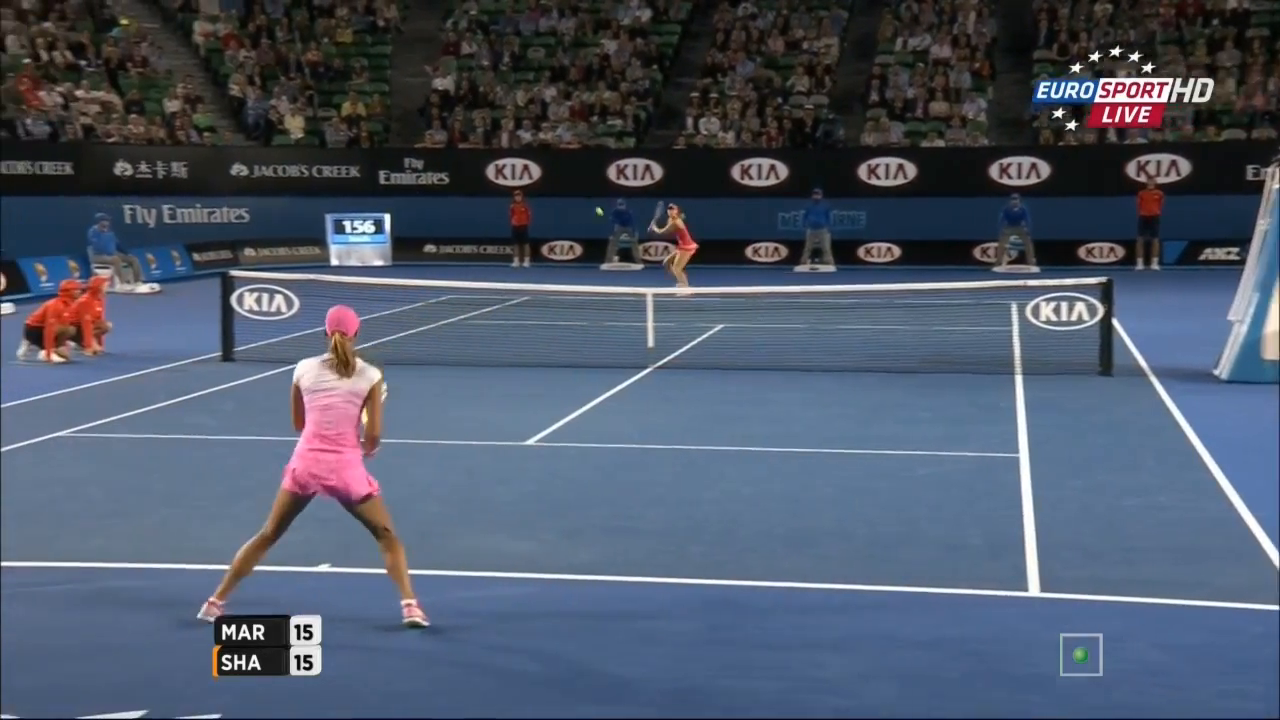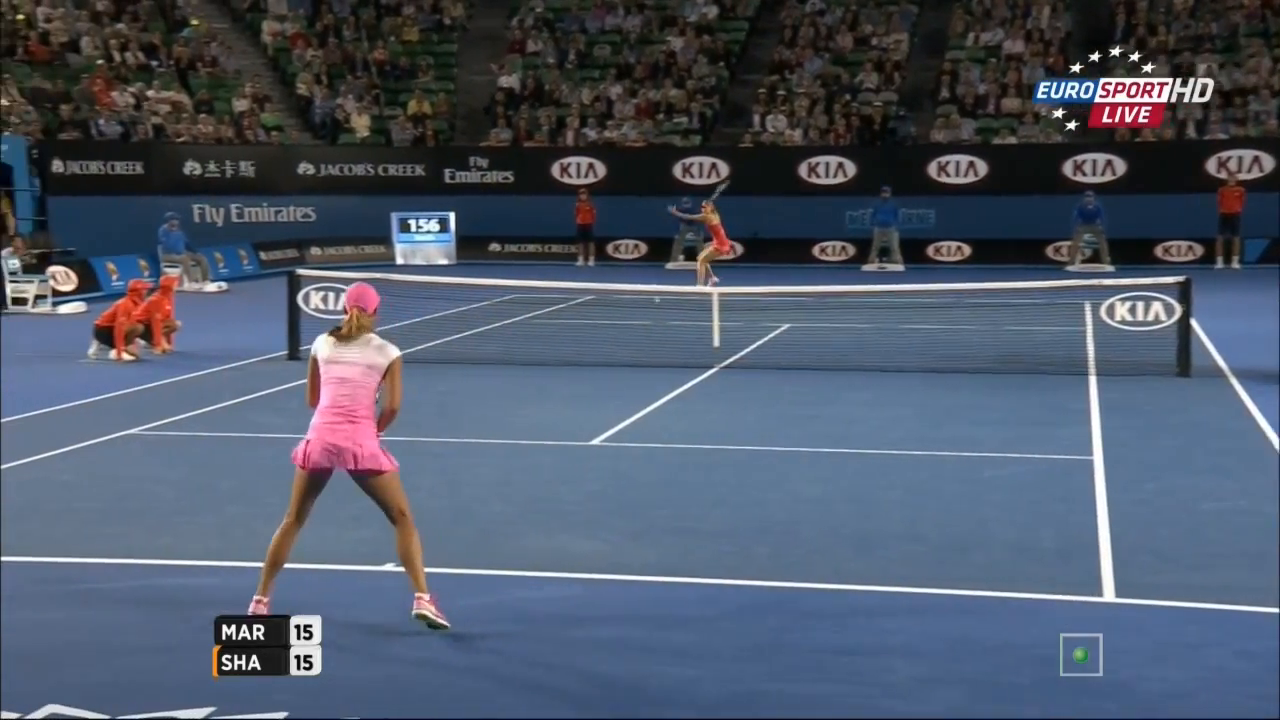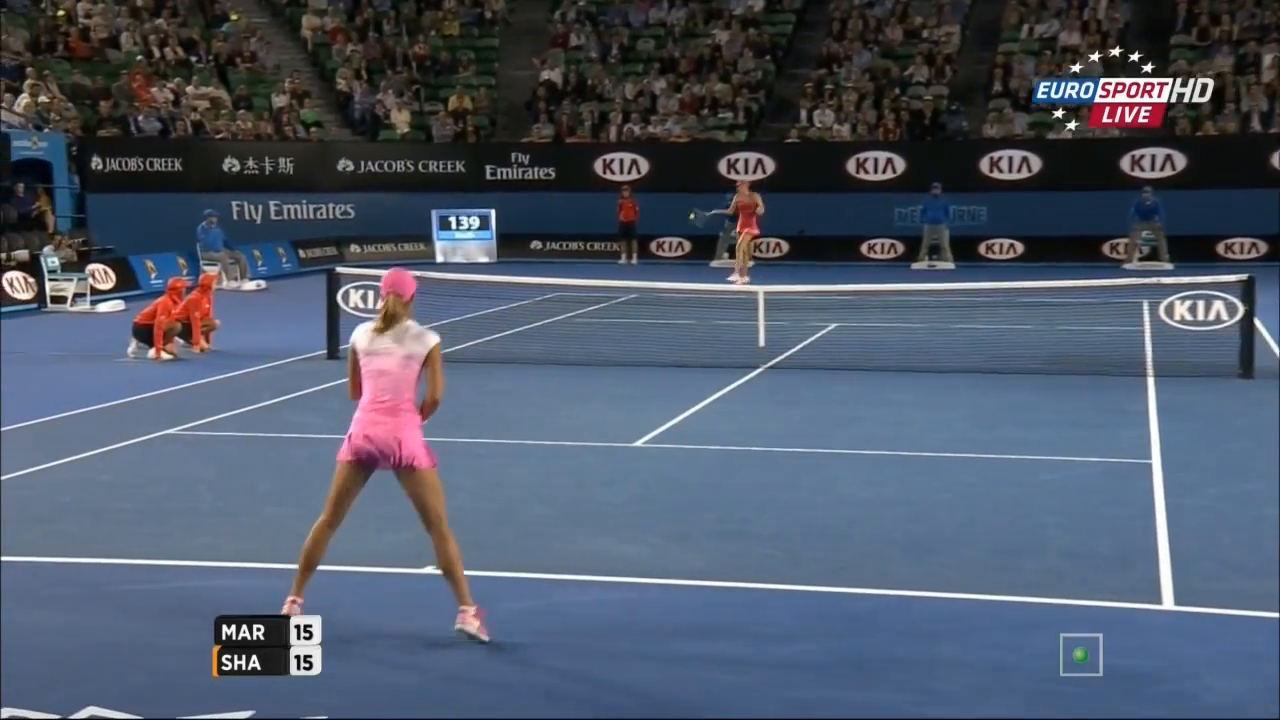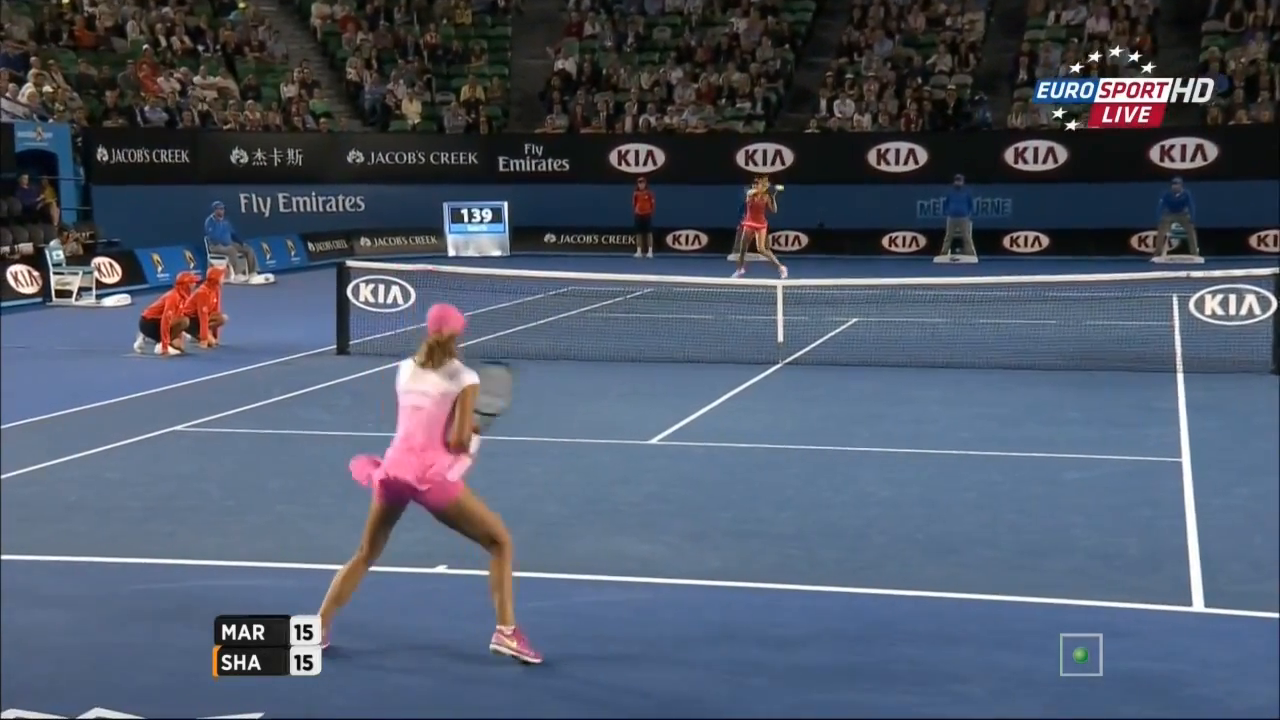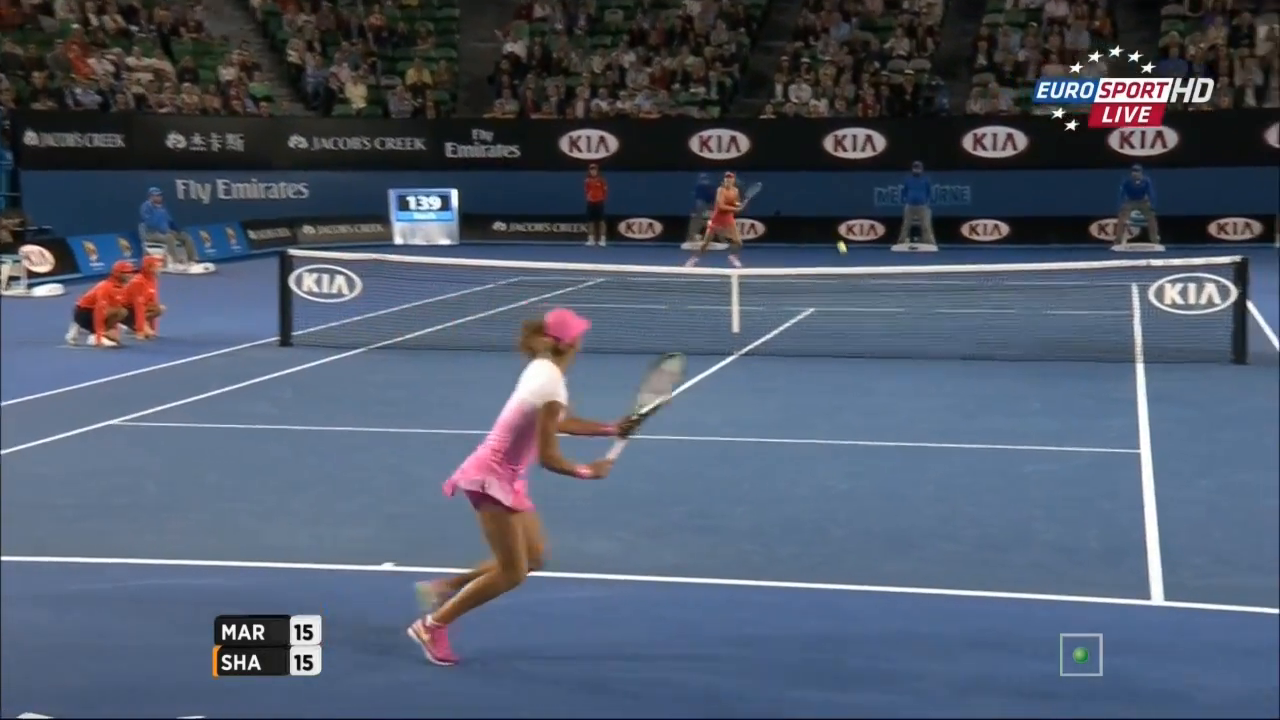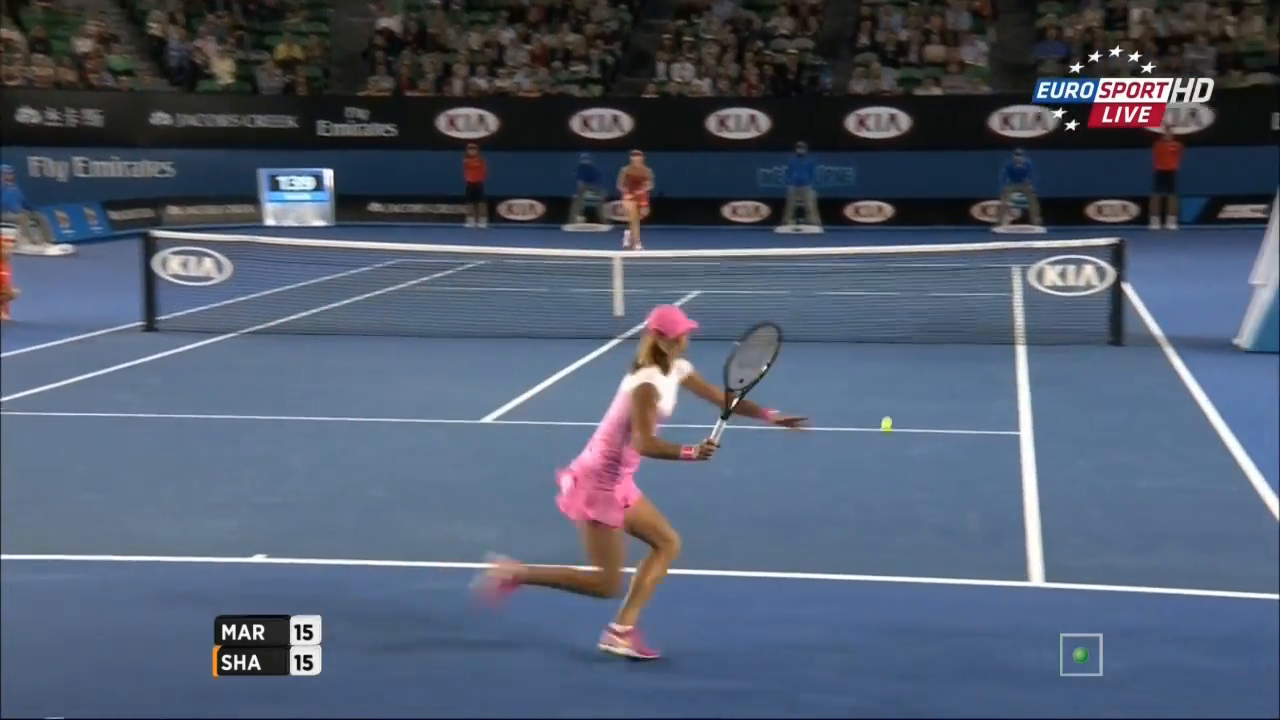
dt=0.3s
person 1, frame 1
left shoulder: (305, 369)
right shoulder: (370, 375)
left elbow: (299, 424)
right elbow: (374, 435)
right wrist: (366, 448)
left hip: (306, 463)
right hip: (346, 467)
left knee: (267, 536)
right knee: (387, 536)
left ankle: (216, 602)
right ankle: (410, 606)
person 1, frame 2
left shoulder: (322, 343)
right shoulder: (388, 352)
left elbow: (313, 400)
right elbow: (393, 407)
left hip: (321, 438)
right hip: (361, 442)
left knee: (293, 521)
right knee: (403, 519)
left ankle: (260, 600)
right ankle: (422, 599)
person 1, frame 3
left shoulder: (361, 334)
right shoulder: (427, 339)
left elbow: (355, 392)
right elbow: (434, 398)
left hip: (364, 432)
right hip: (404, 435)
left knee: (329, 520)
right knee: (438, 527)
left ankle: (294, 601)
right ankle: (467, 612)
person 1, frame 4
left shoulder: (406, 369)
right shoulder: (463, 378)
right elbow: (456, 440)
right wrist: (465, 454)
left hip: (394, 468)
right hip: (432, 473)
left knee: (366, 554)
right knee: (500, 544)
left ankle: (318, 626)
right ankle: (507, 632)
person 1, frame 5
left shoulder: (541, 367)
right shoulder: (552, 391)
left elbow: (558, 422)
right elbow: (548, 457)
left wrist: (611, 429)
right wrist: (584, 471)
left hip: (501, 473)
right hip: (492, 477)
left knee: (534, 558)
right knee: (512, 573)
left ankle: (441, 590)
right ankle: (433, 627)
person 1, frame 6
left shoulder: (675, 371)
right shoulder: (648, 381)
left elbow: (724, 399)
right elbow: (647, 444)
left wrist: (771, 417)
right wrist: (690, 453)
left hip: (613, 481)
right hip: (598, 481)
left knee: (668, 545)
right knee: (607, 585)
left ankle: (622, 631)
right ankle: (510, 574)
